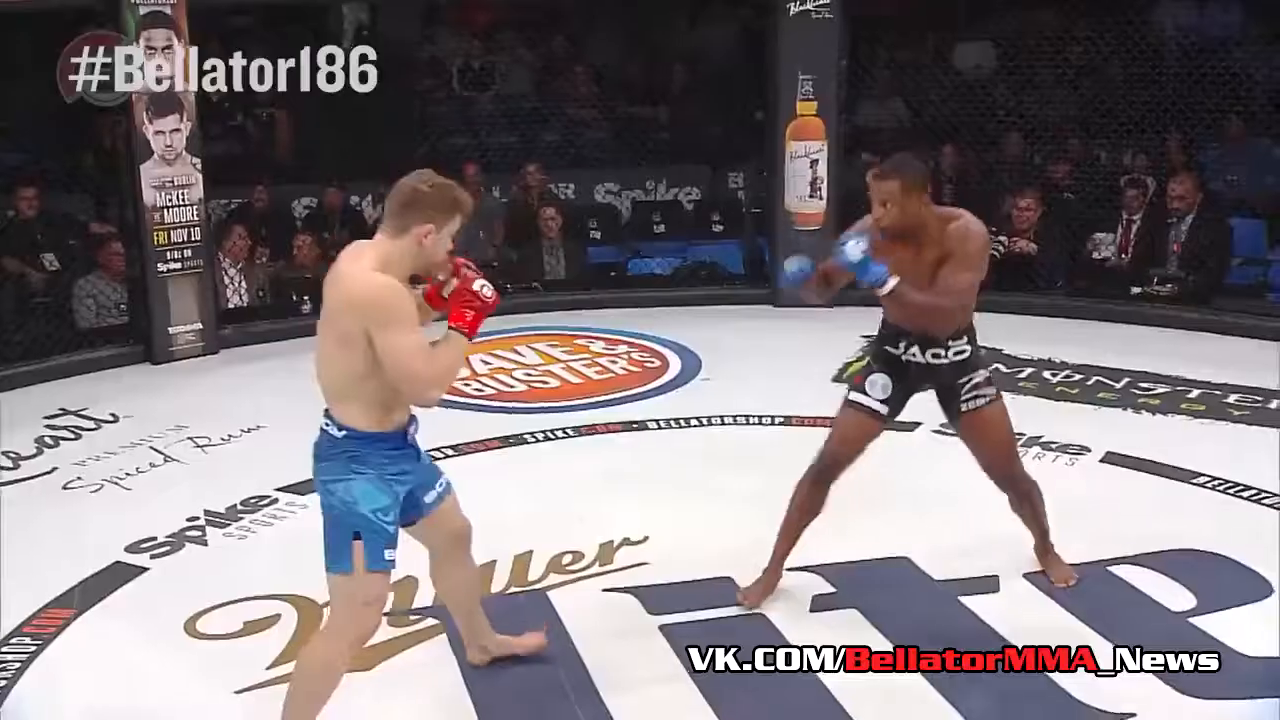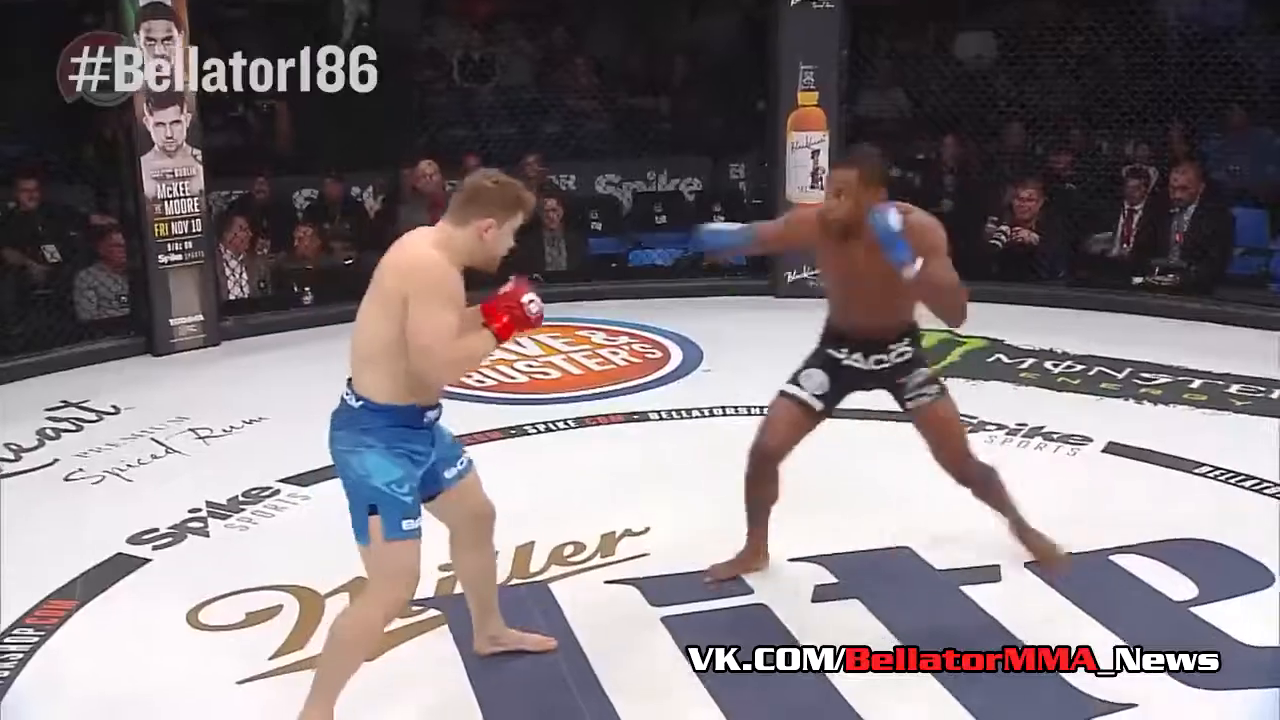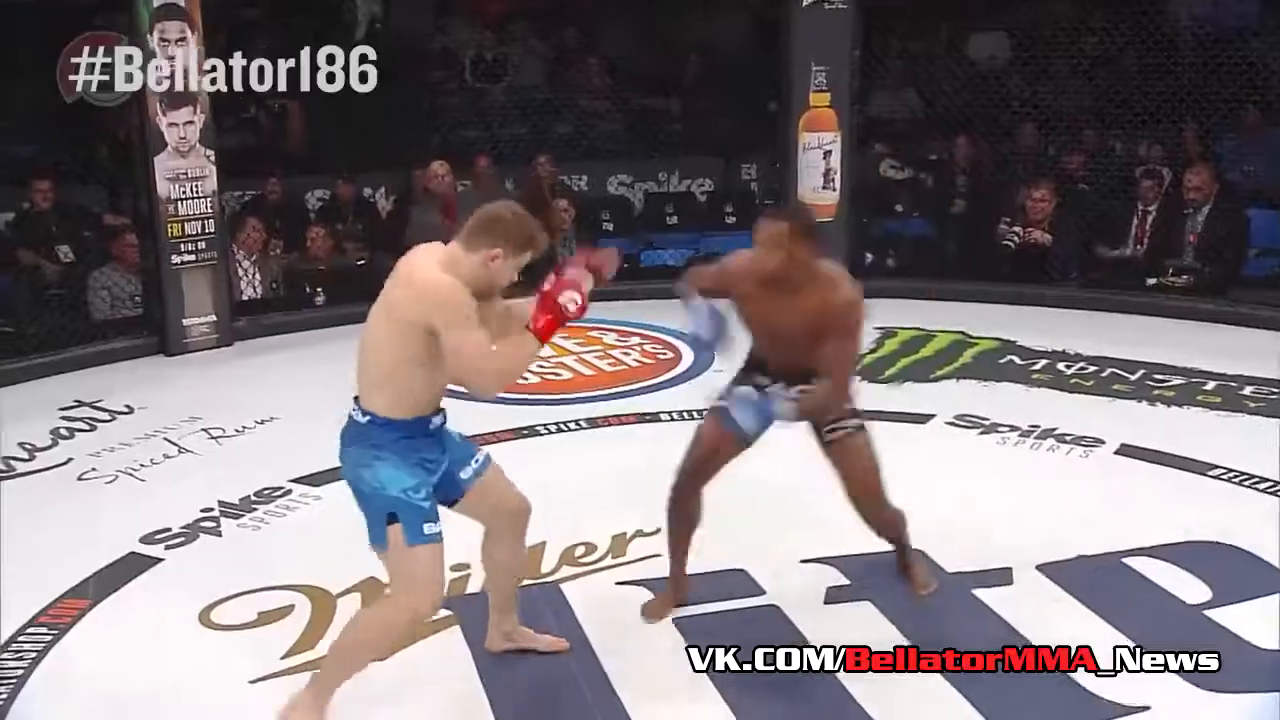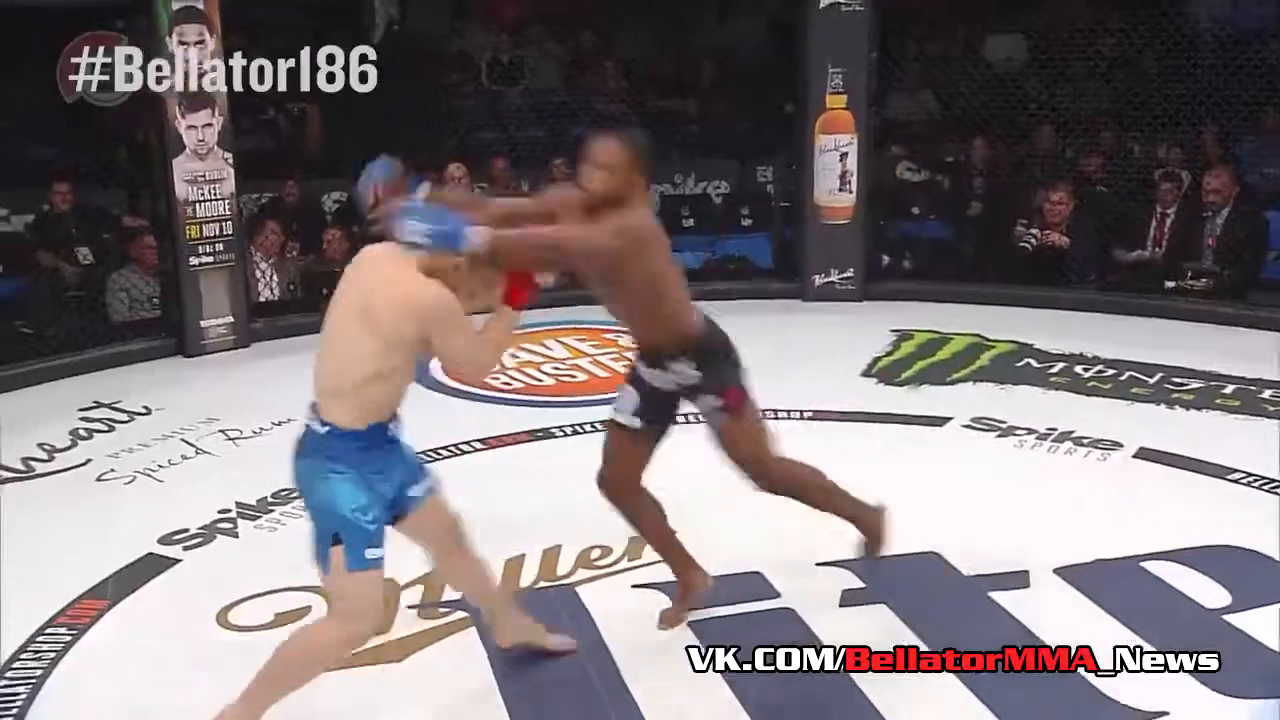
dt=0.2s
person 1, frame 1
left shoulder: (363, 256)
right shoulder: (377, 287)
right elbow: (424, 387)
left wrist: (436, 298)
right wrist: (465, 319)
left hip: (391, 446)
right hip: (362, 460)
left knee: (453, 534)
right knee: (355, 621)
left ankle: (481, 642)
person 1, frame 2
left shoulder: (426, 246)
right shoulder: (431, 266)
right elbow: (438, 366)
left wrist: (488, 315)
right wrist: (502, 324)
left hip: (416, 424)
right hip: (378, 435)
left knee: (477, 515)
right knee: (391, 590)
left ankle: (490, 632)
person 1, frame 3
left shoulder: (437, 261)
right shoulder: (439, 288)
left elbow: (493, 323)
right elbow: (486, 377)
left wrist: (570, 281)
right wrist: (547, 322)
left hip: (426, 432)
right hip: (386, 448)
left knee: (510, 511)
right knee: (417, 598)
left ankle: (504, 629)
person 1, frame 4
left shoulder: (381, 256)
right shoulder: (428, 297)
right elbow: (475, 366)
right wrist: (514, 299)
left hip: (374, 441)
right hip: (340, 461)
left knee: (449, 539)
right knee: (356, 622)
left ankle: (512, 625)
person 2, frame 1
left shoulder: (964, 234)
right shoulder: (868, 232)
left elbow: (947, 314)
right elbow: (824, 287)
left wrist: (882, 280)
right wrist: (807, 274)
left hip: (955, 353)
right hip: (894, 349)
left knee: (1009, 473)
right knee: (828, 463)
left ankle: (1045, 548)
right ankle: (773, 569)
person 2, frame 2
left shoulder: (920, 229)
right shoulder: (816, 223)
left elbow: (955, 314)
right elbow: (755, 238)
left wrist: (908, 263)
right wrist: (726, 236)
left hip: (898, 351)
right hip: (837, 351)
left knee: (961, 466)
right knee: (765, 452)
left ankle: (1020, 526)
right ankle: (755, 549)
person 2, frame 3
left shoulder: (839, 295)
right shoulder: (740, 269)
left elbow: (837, 389)
right elbow: (693, 283)
left wrist: (778, 410)
right wrist: (698, 308)
left hip: (821, 388)
right hip: (759, 377)
left knee: (872, 508)
right knee: (687, 482)
left ankle: (906, 555)
right ankle: (677, 582)
person 2, frame 4
left shoulder: (630, 229)
right shoulder: (568, 204)
left elbow: (545, 245)
right elbow: (502, 213)
left wrist: (468, 241)
left hip: (700, 360)
right hip: (653, 361)
left knee: (768, 475)
right knee: (616, 483)
left ankle: (864, 516)
right ankle: (690, 578)
